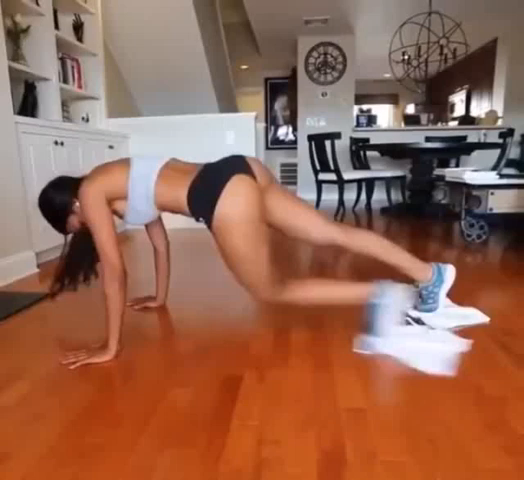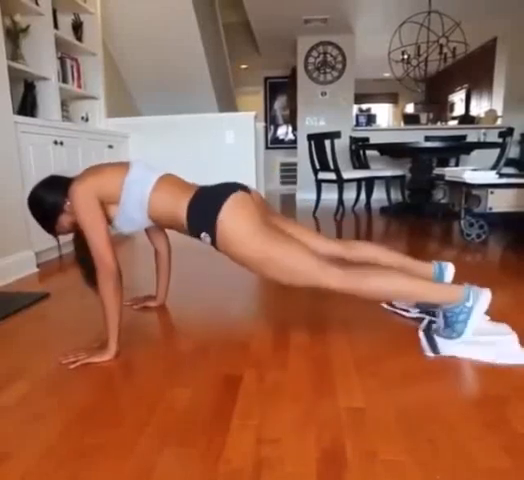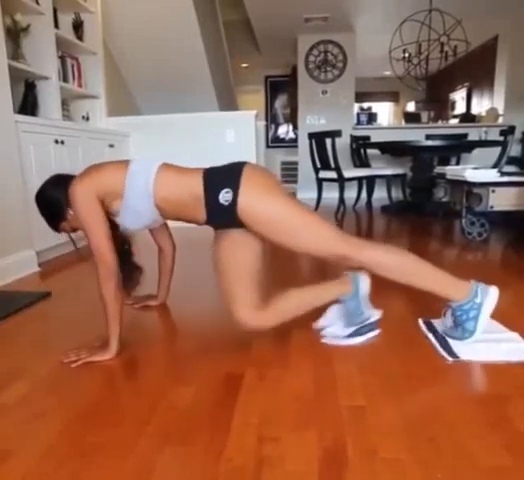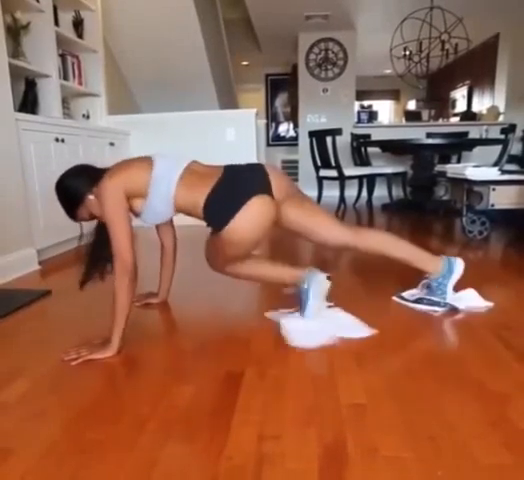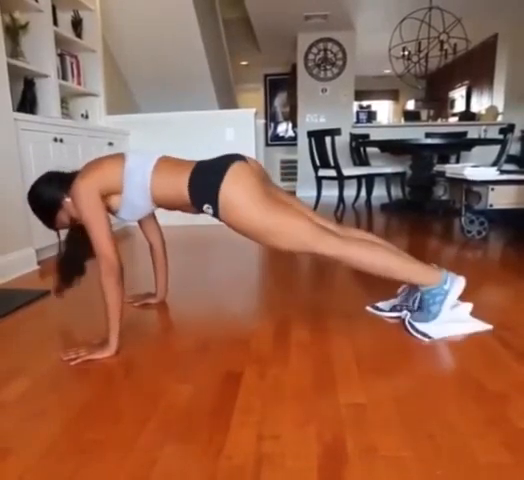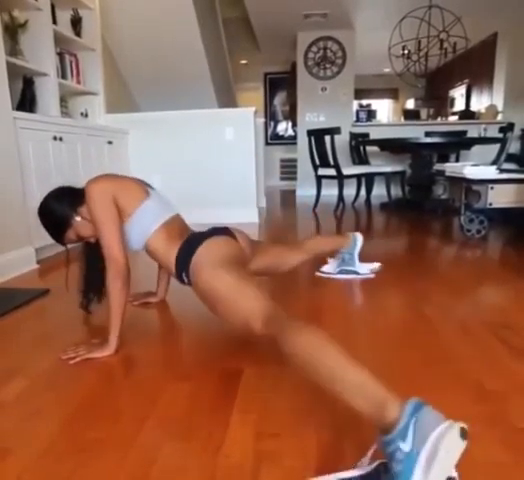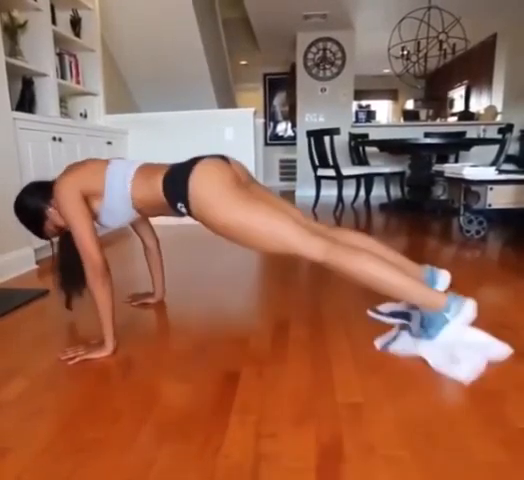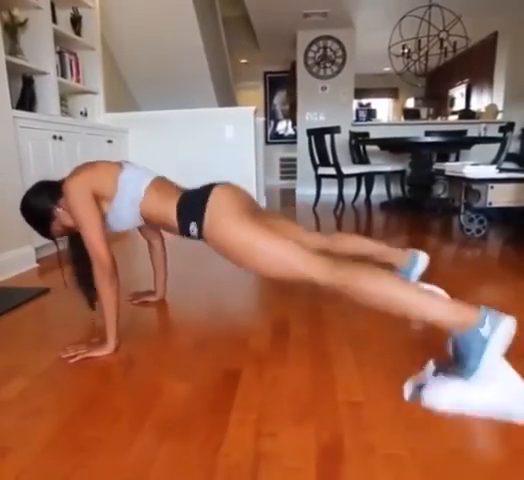
dt=0.7s
person 1, frame 1
left shoulder: (91, 191)
right shoulder: (123, 182)
left elbow: (114, 270)
right elbow: (159, 240)
left wrist: (109, 347)
right wrist: (158, 297)
left hip: (224, 193)
right hip: (240, 171)
left knee: (270, 292)
right knee: (332, 233)
left ankle: (378, 294)
right ankle: (430, 276)
person 1, frame 2
left shoulder: (83, 192)
right shoulder: (114, 187)
left elbow: (108, 270)
right elbow: (159, 241)
left wrist: (110, 347)
right wrist: (158, 297)
left hip: (222, 216)
right hip: (231, 200)
left knee: (334, 276)
right knee: (331, 248)
left ankle: (459, 297)
right ankle: (430, 271)
person 1, frame 3
left shoulder: (83, 189)
right shoulder: (114, 191)
left elbow: (107, 267)
right elbow: (165, 241)
left wrist: (111, 344)
right wrist: (161, 296)
left hip: (236, 189)
right hip: (226, 207)
left knee: (347, 248)
right knee: (252, 317)
left ankle: (468, 295)
right ankle: (348, 288)
person 1, frame 4
left shoulder: (111, 187)
right shoulder: (137, 179)
left elbow: (125, 266)
right elbow: (168, 237)
left wrist: (112, 344)
right wrist: (161, 295)
left hip: (241, 207)
right hip: (259, 177)
left knee: (218, 261)
right knee: (346, 234)
left ankle: (305, 279)
right ankle: (441, 268)
person 1, frame 5
left shoulder: (84, 188)
right shoulder: (110, 183)
left elbow: (110, 263)
right elbow: (153, 233)
left wrist: (111, 342)
right wrist: (159, 293)
left hip: (223, 185)
right hip: (230, 172)
left knee: (326, 243)
right knee: (329, 229)
left ankle: (438, 282)
right ankle: (422, 270)
person 1, frame 6
left shoulder: (98, 192)
right shoulder: (121, 190)
left elbow: (117, 264)
left wrist: (111, 341)
right wrist: (159, 292)
left hip: (204, 258)
right hip: (226, 239)
left knee: (274, 322)
right knee: (292, 253)
left ankle: (401, 420)
right ankle: (346, 242)
person 1, frame 7
left shoulder: (66, 190)
right shoulder: (95, 187)
left elbow: (95, 265)
right elbow: (147, 234)
left wrist: (107, 342)
right wrist: (158, 292)
left hip: (199, 184)
right hip: (215, 171)
left knee: (315, 247)
right knee: (321, 233)
left ankle: (440, 303)
right ankle: (421, 273)
person 1, frame 8
left shoulder: (77, 187)
right shoulder: (103, 185)
left elbow: (103, 264)
right elbow: (152, 231)
left wrist: (109, 340)
right wrist: (158, 291)
left hip: (210, 213)
right hip: (217, 201)
left knee: (326, 272)
right knee: (316, 241)
left ankle: (473, 324)
right ankle: (405, 260)
